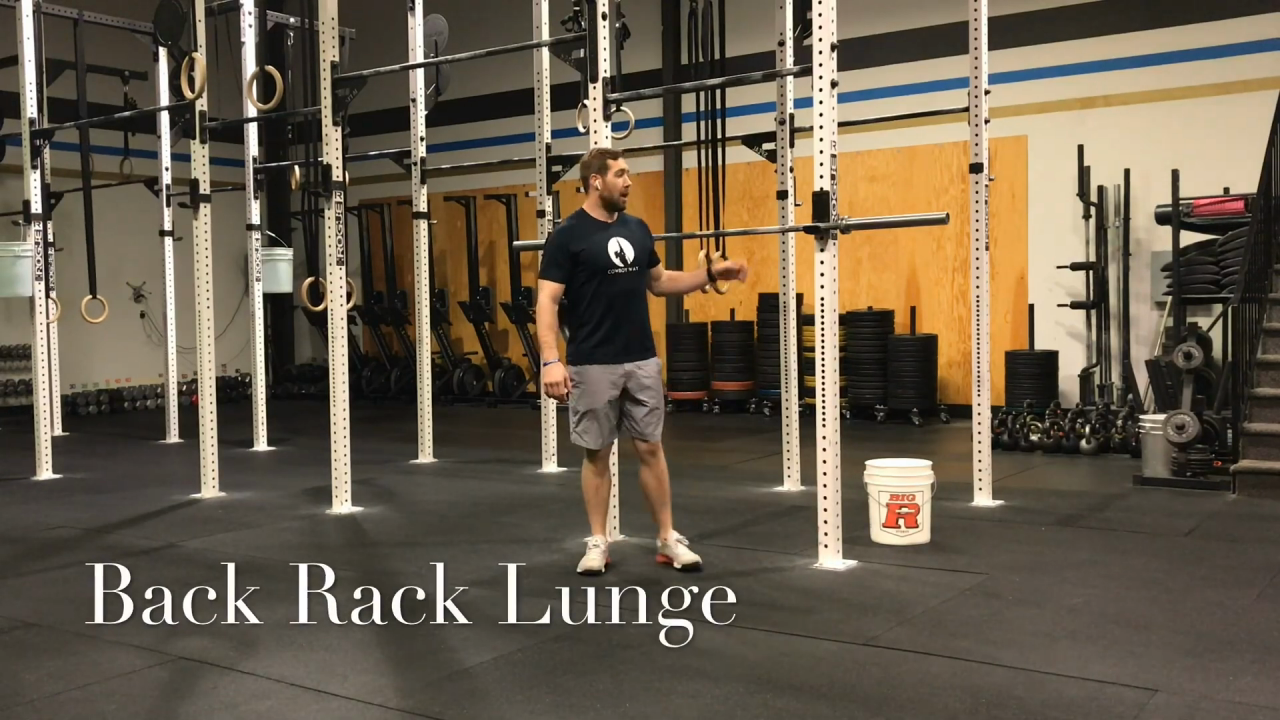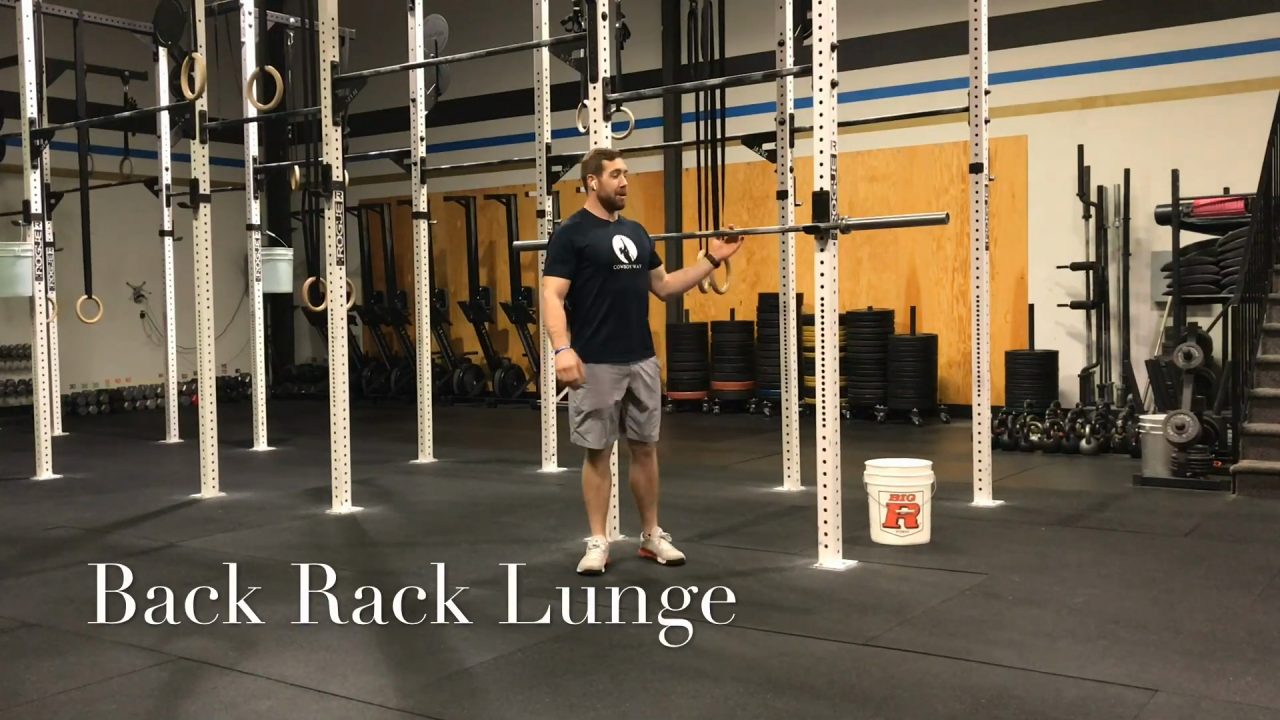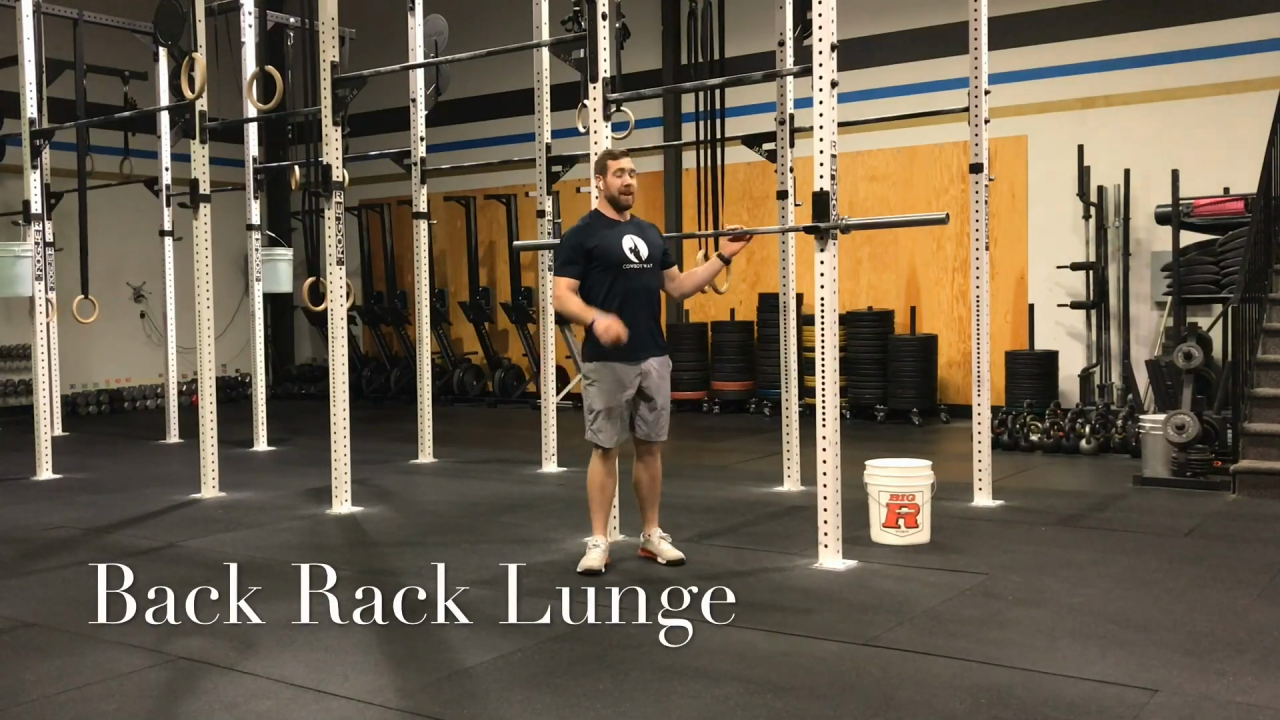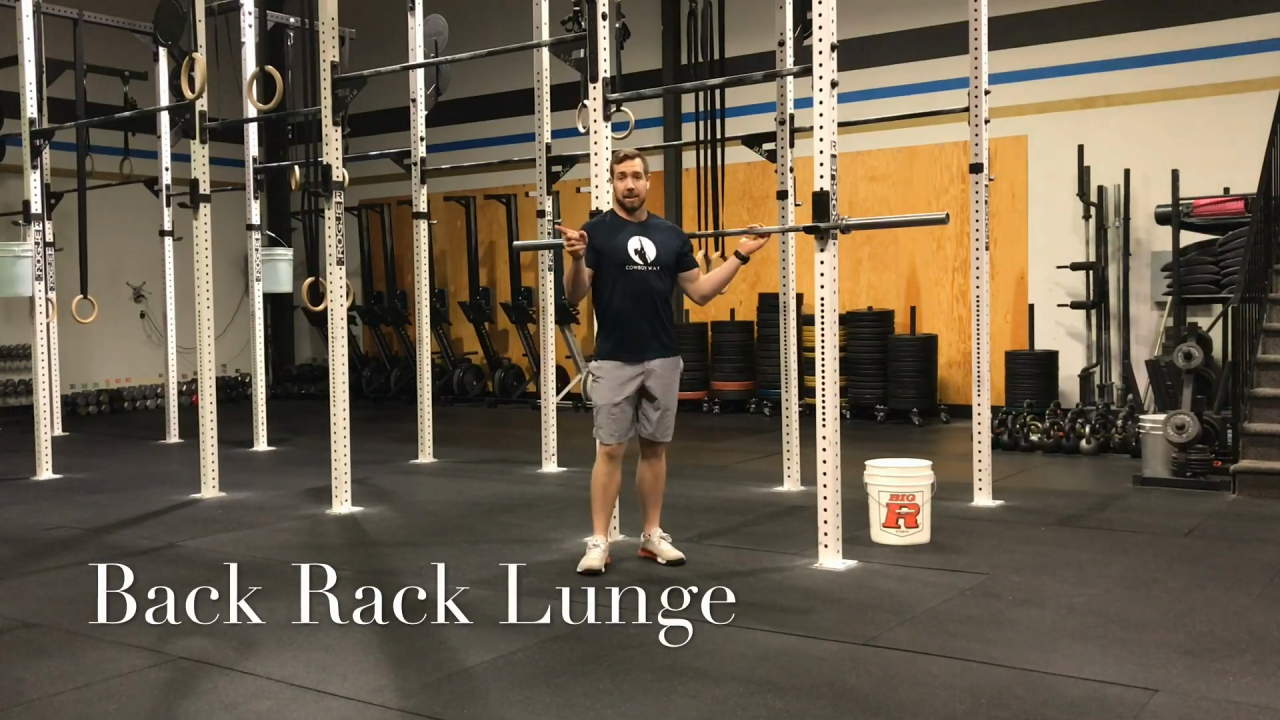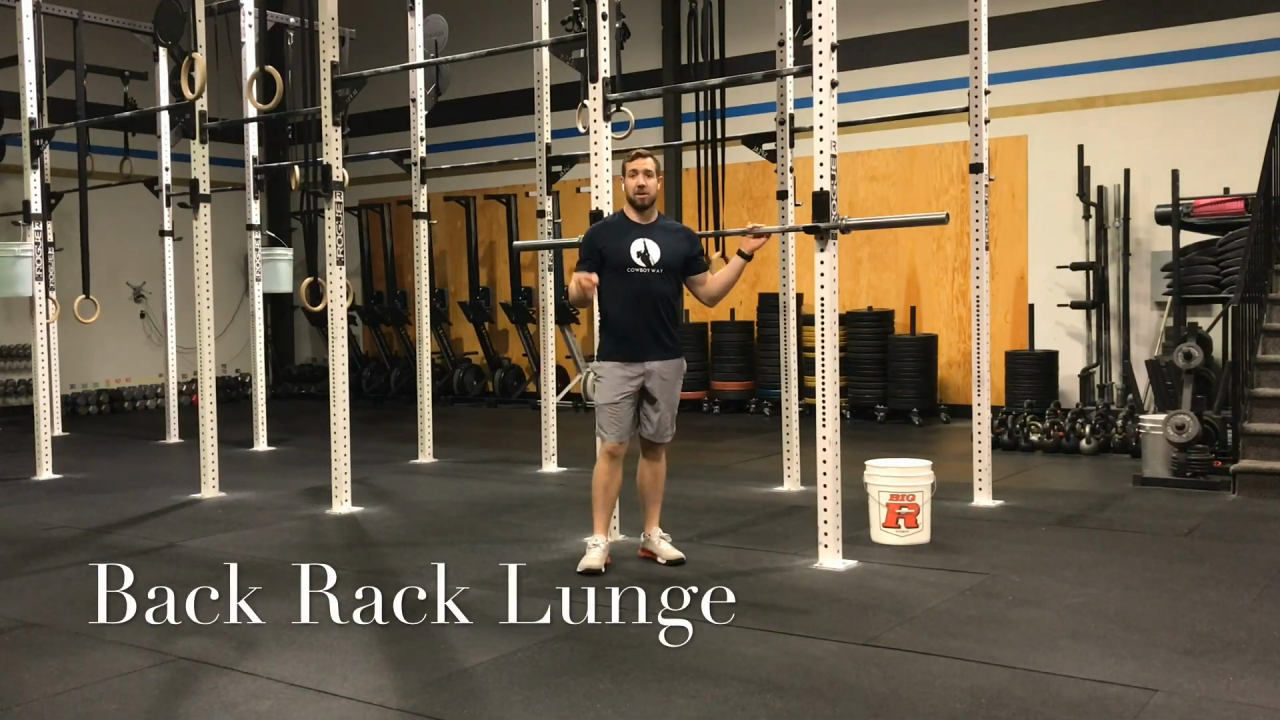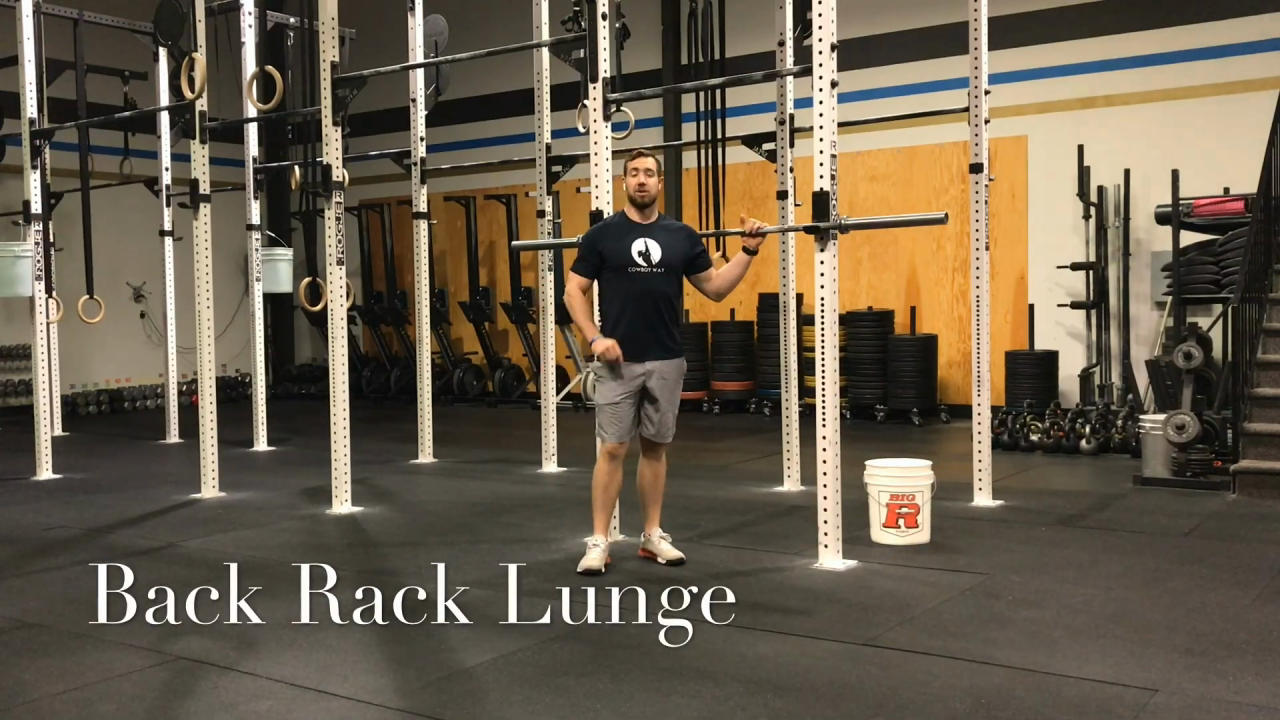
dt=0.3s
person 1, frame 1
left shoulder: (637, 229)
right shoulder: (567, 236)
left elbow: (659, 282)
right elbow: (547, 301)
left wrist: (711, 274)
right wrist: (551, 360)
left hip: (643, 360)
right hip: (592, 364)
left knee: (650, 448)
right knee: (597, 453)
left ankle: (668, 538)
right ankle: (598, 541)
person 1, frame 2
left shoulder: (635, 231)
right shoulder: (571, 234)
left elbow: (664, 286)
right elbow: (552, 297)
left wrist: (713, 259)
right wrist: (563, 349)
left hip: (642, 360)
right hip: (596, 364)
left knee: (645, 448)
right knee: (597, 451)
left ankle: (652, 534)
right ankle: (597, 542)
person 1, frame 3
left shoulder: (650, 232)
right shoulder: (582, 234)
left elbow: (678, 287)
right elbow: (562, 296)
left wrist: (722, 256)
right wrist: (596, 319)
left hip: (654, 358)
right hip: (609, 362)
left knee: (650, 447)
right knee: (605, 449)
left ankle: (652, 535)
right ankle: (598, 541)
person 1, frame 4
left shoulder: (671, 234)
right shoulder: (596, 231)
left elbow: (700, 291)
right elbow: (574, 295)
left wrist: (740, 256)
right wrist: (577, 259)
left hip: (663, 359)
right hip: (614, 360)
left knee: (654, 446)
right knee: (610, 449)
left ankle: (652, 535)
right ankle: (599, 541)
person 1, frame 5
left shoulder: (681, 236)
right shoulder: (601, 234)
left elbow: (709, 293)
right elbow: (575, 298)
left wrist: (743, 254)
right wrist: (581, 288)
left hip: (665, 360)
right hip: (617, 360)
left knee: (654, 447)
right knee: (611, 449)
left ankle: (652, 535)
right ankle: (599, 541)
person 1, frame 6
left shoulder: (682, 235)
right shoulder: (602, 234)
left elbow: (716, 288)
right elbow: (575, 291)
left wrist: (748, 250)
right wrist: (595, 337)
left hip: (667, 360)
right hip: (619, 361)
left knee: (655, 446)
right knee: (612, 448)
left ankle: (653, 535)
right ankle: (599, 541)
